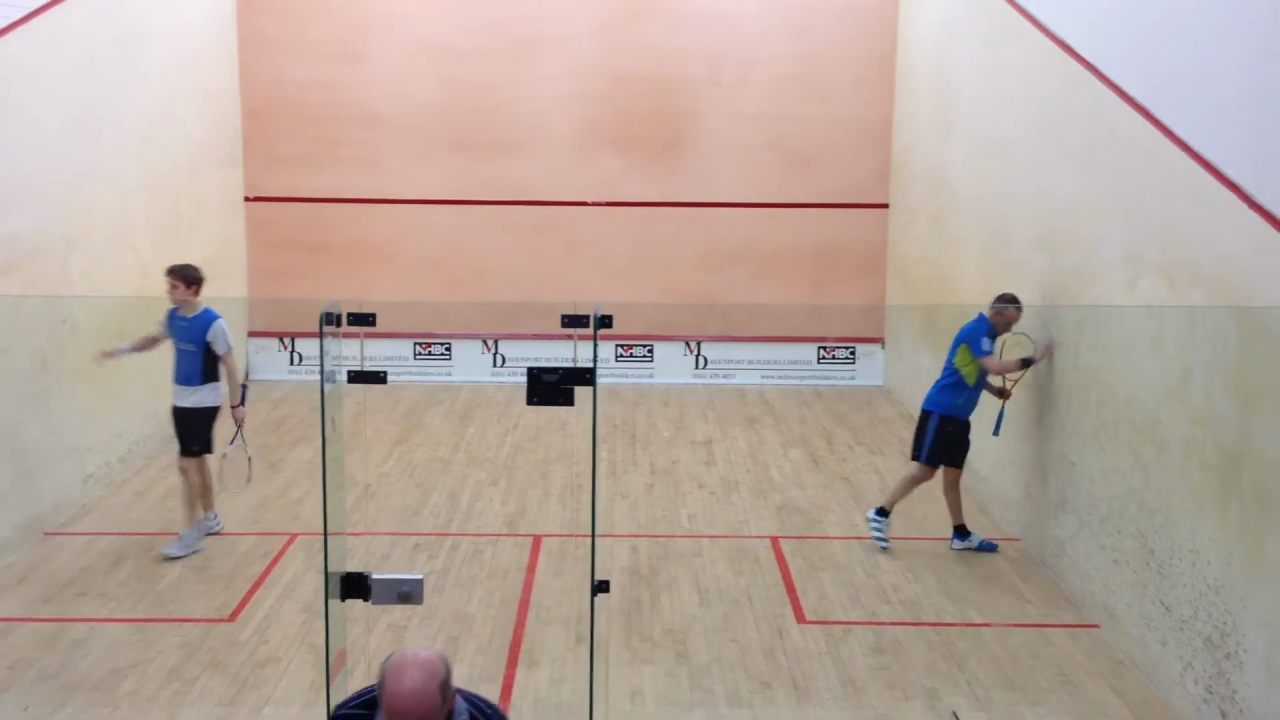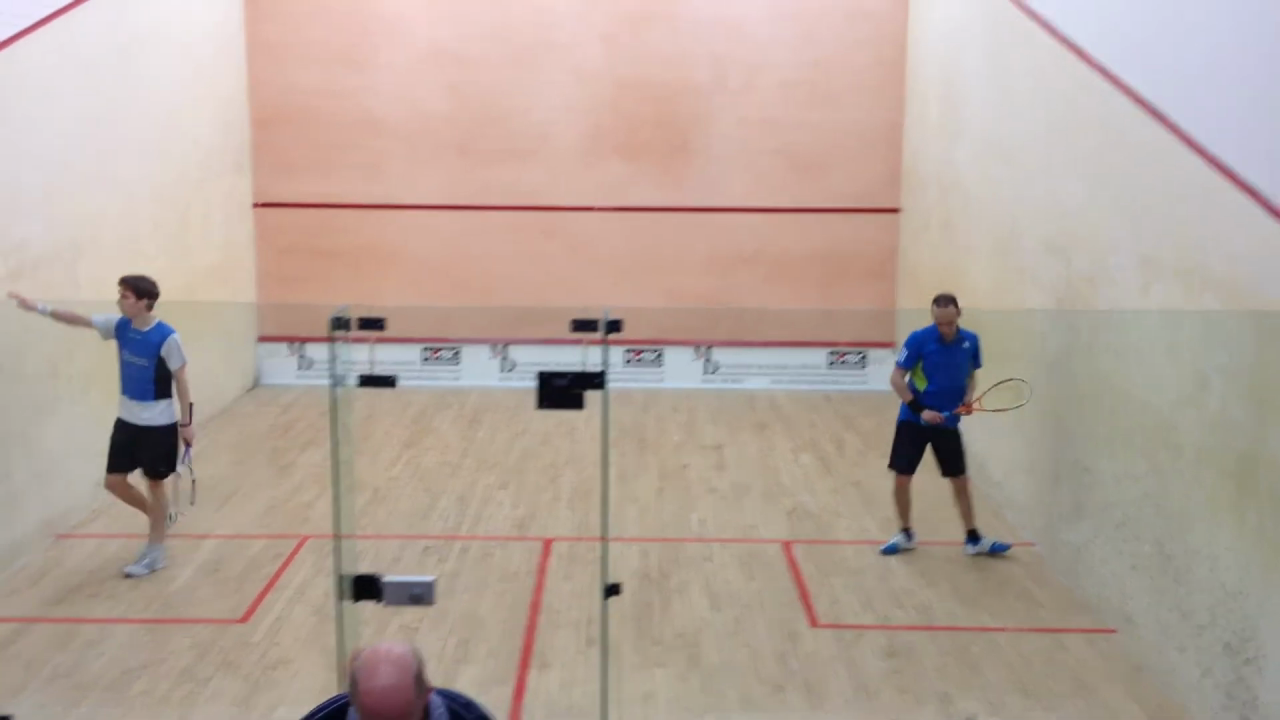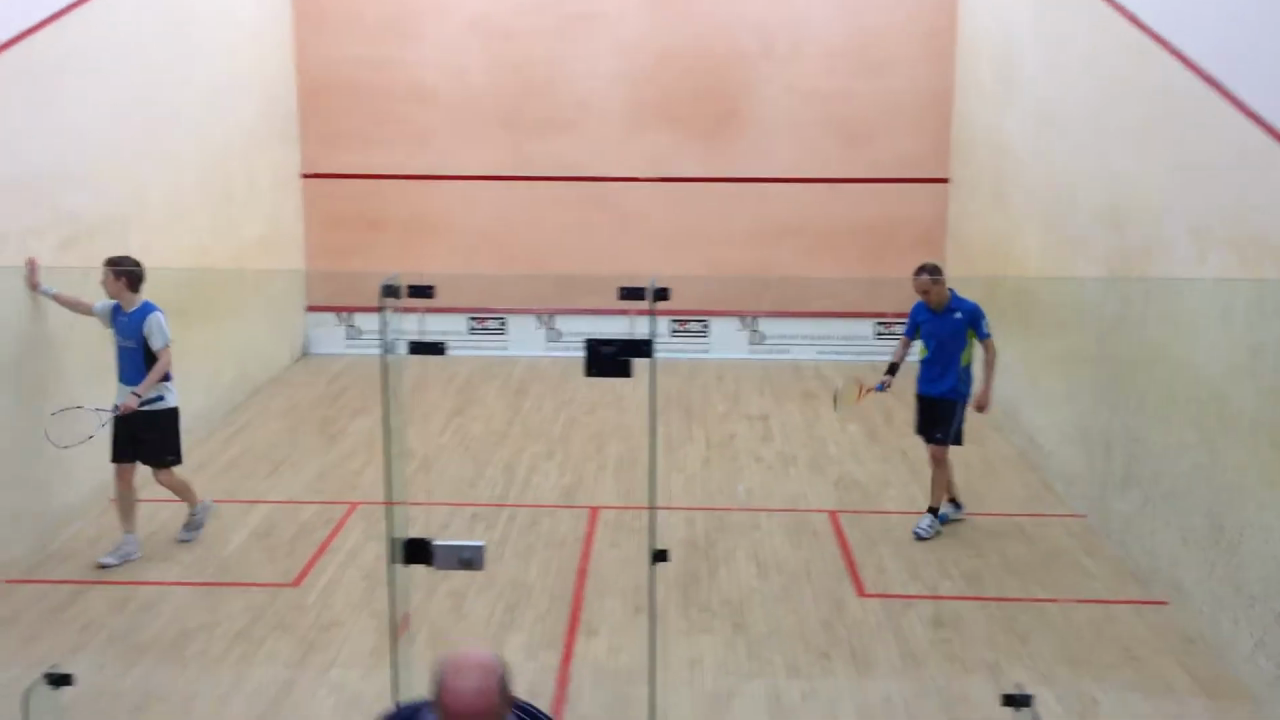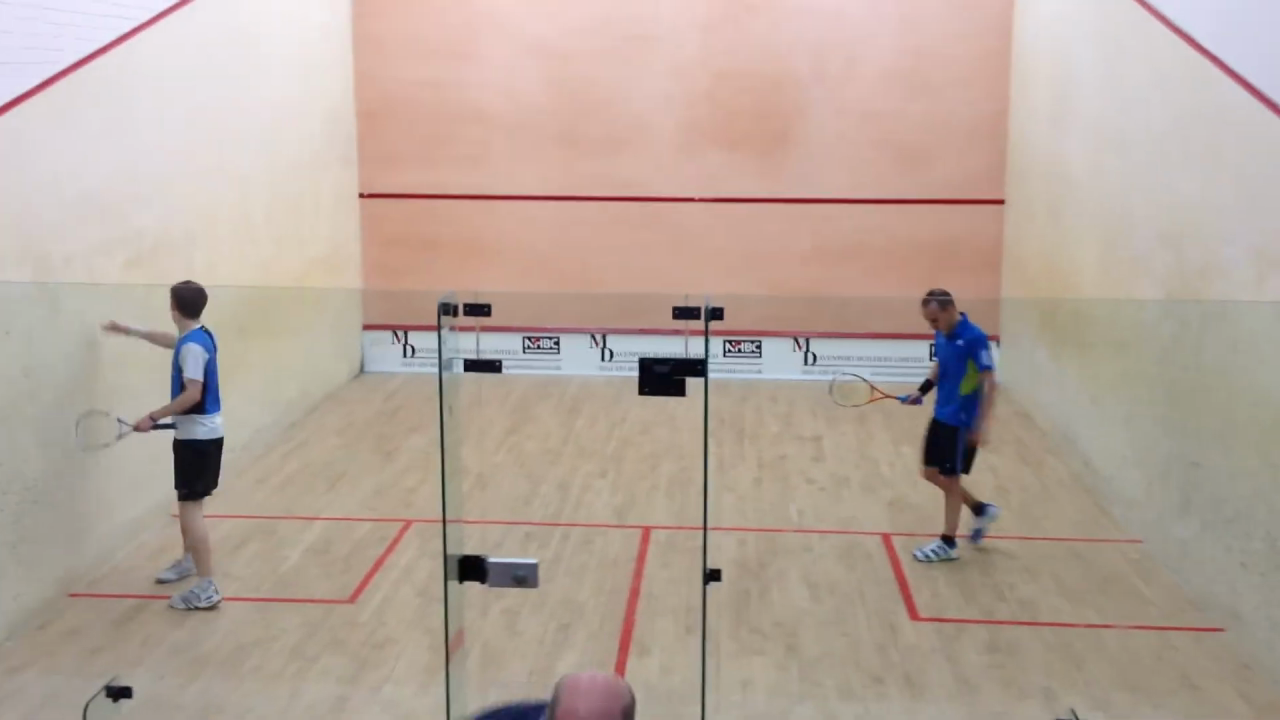
dt=0.4s
person 1, frame 1
left shoulder: (213, 323)
right shoulder: (173, 316)
left elbow: (230, 364)
right elbow: (154, 339)
left wrist: (237, 403)
right wrist: (123, 349)
left hip: (203, 404)
right hip: (181, 401)
left knee: (187, 464)
right knee: (197, 460)
left ankle: (191, 531)
right ankle: (210, 518)
person 1, frame 2
left shoulder: (167, 337)
right shoulder: (120, 325)
left elbow: (180, 381)
right elbow: (79, 319)
left wrist: (186, 422)
right wrist: (38, 307)
left hip: (158, 423)
right hip: (128, 418)
left knee: (155, 484)
right knee: (114, 481)
left ankle: (155, 551)
right ankle: (160, 515)
person 1, frame 3
left shoulder: (152, 316)
right shoulder: (115, 311)
left elbow: (164, 362)
right elbow: (81, 306)
left wrist: (137, 395)
right wrist: (42, 288)
left hip: (159, 406)
right hip: (128, 405)
left knee: (163, 473)
right knee: (122, 472)
left ankle: (197, 507)
right ankle: (129, 543)
person 1, frame 4
left shoulder: (192, 346)
right shoulder: (195, 337)
left elbow: (191, 395)
right elbow: (169, 340)
left wrist: (153, 417)
right wrist: (129, 330)
left hip: (198, 434)
right hip: (199, 432)
left knee: (190, 508)
right knee: (190, 503)
left ankle: (205, 589)
right ankle: (189, 560)
person 2, frame 1
left shoulder: (982, 331)
right shoulder: (976, 330)
right elbow: (994, 367)
left wrist: (993, 389)
right wrist: (1031, 360)
left hip: (958, 415)
right hip: (941, 411)
left knee: (953, 474)
right knee: (924, 470)
left ankle: (961, 534)
right ankle: (881, 513)
person 2, frame 2
left shoulder: (970, 341)
right shoulder: (918, 340)
left elbow: (971, 376)
right elbow: (896, 379)
left wrist: (968, 397)
right wrist: (919, 410)
left hip: (947, 423)
right hip: (914, 420)
left knee: (960, 481)
right knee: (901, 480)
left ankle: (974, 539)
right ankle: (906, 534)
person 2, frame 3
left shoulder: (970, 311)
right shoulder: (919, 310)
left elbow: (989, 350)
right elbow: (905, 342)
left wrist: (985, 390)
right wrist: (891, 372)
left hip: (954, 394)
right hip: (926, 391)
left knee: (939, 453)
right knee: (933, 451)
left ankle: (933, 514)
right ankle: (953, 504)
person 2, frame 4
left shoulder: (975, 338)
right shoulder: (942, 335)
left elbow: (989, 383)
left wrist: (980, 425)
right wrist: (922, 390)
left hip: (962, 421)
right hip: (941, 416)
left knee: (949, 480)
right knee: (930, 473)
left ankle: (947, 543)
right ankle: (980, 510)
